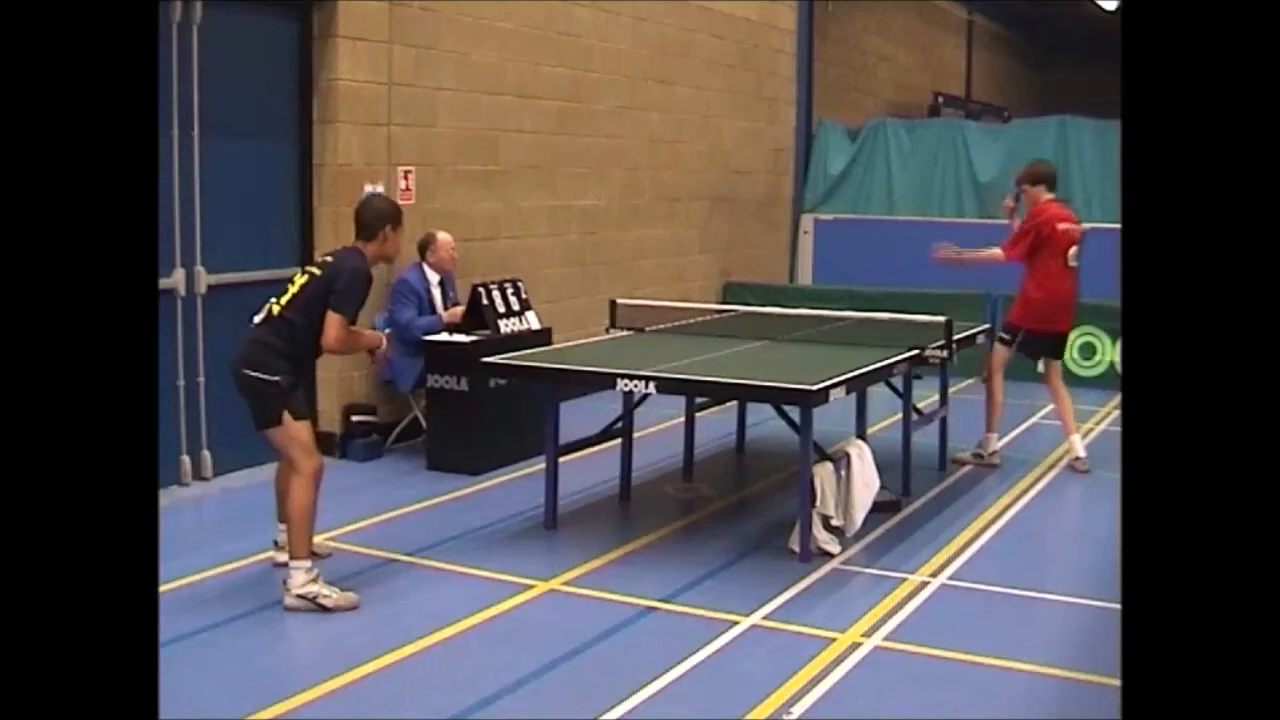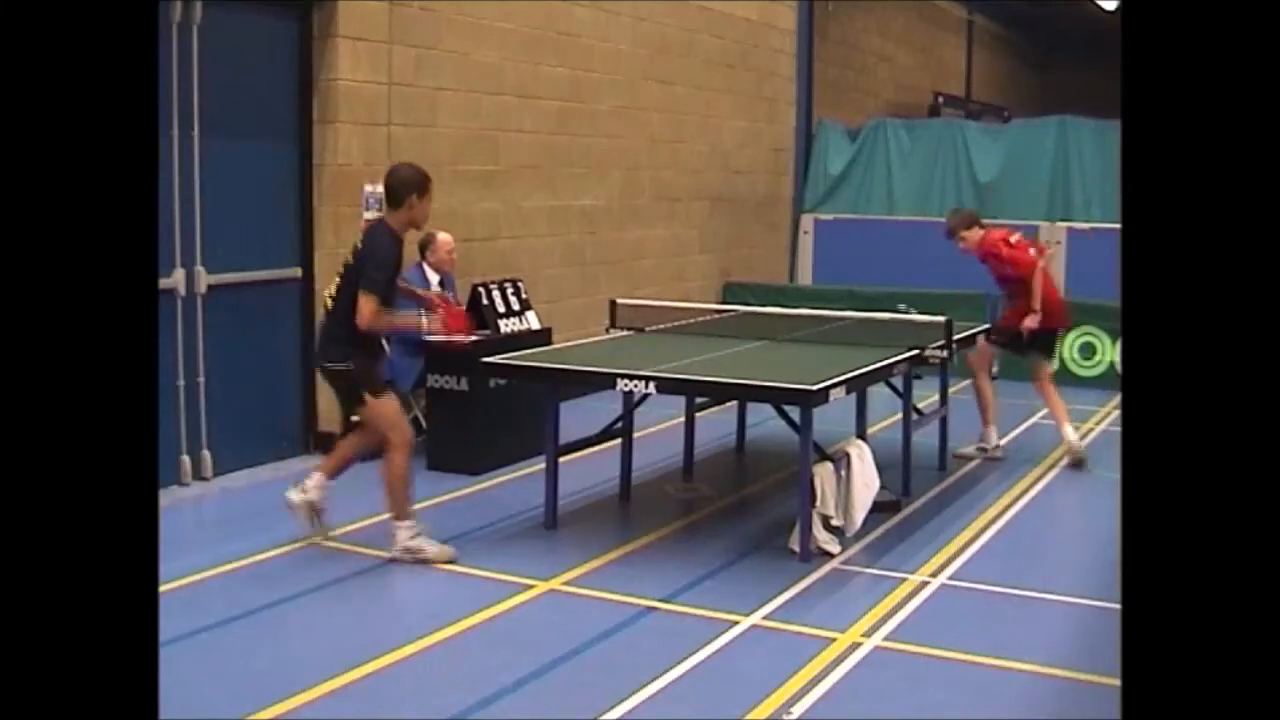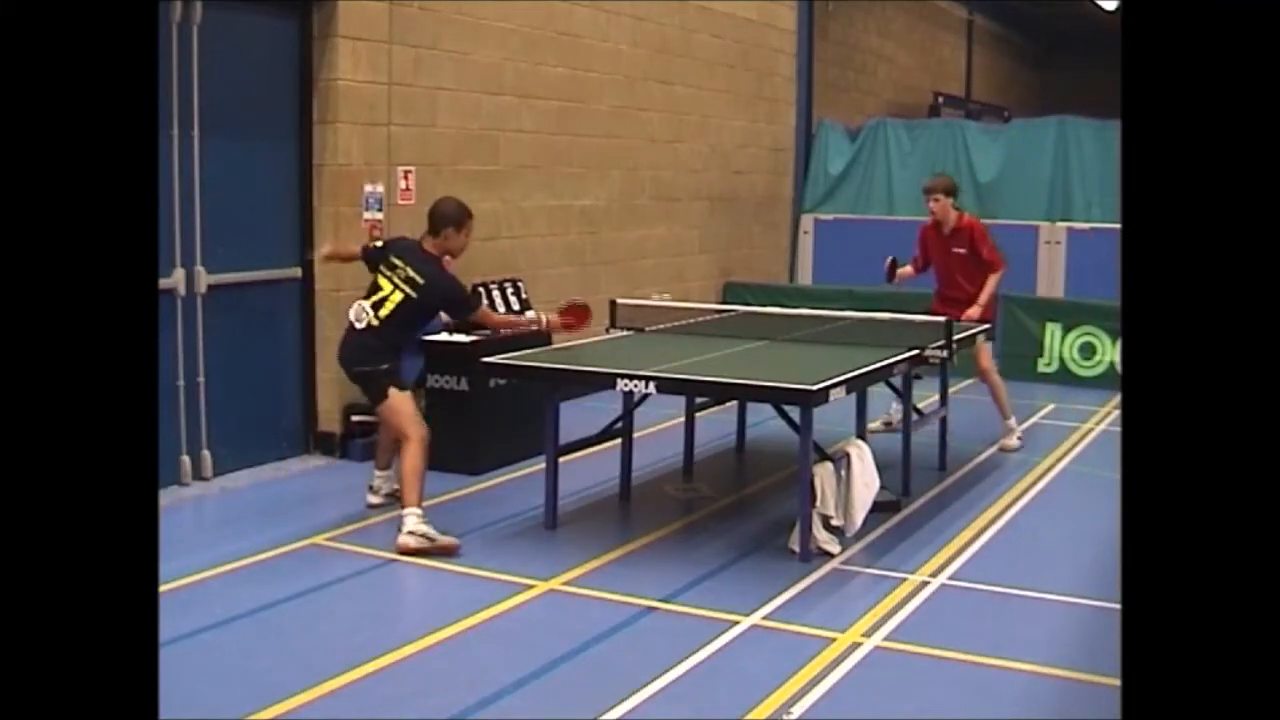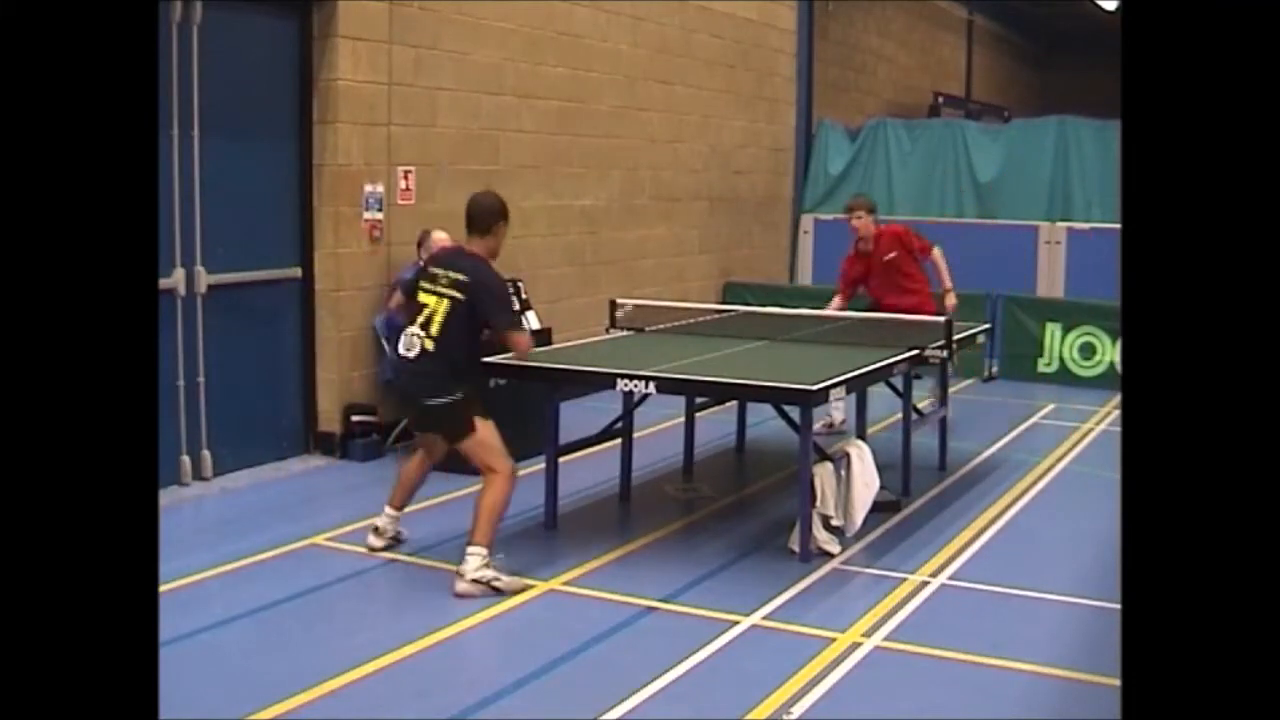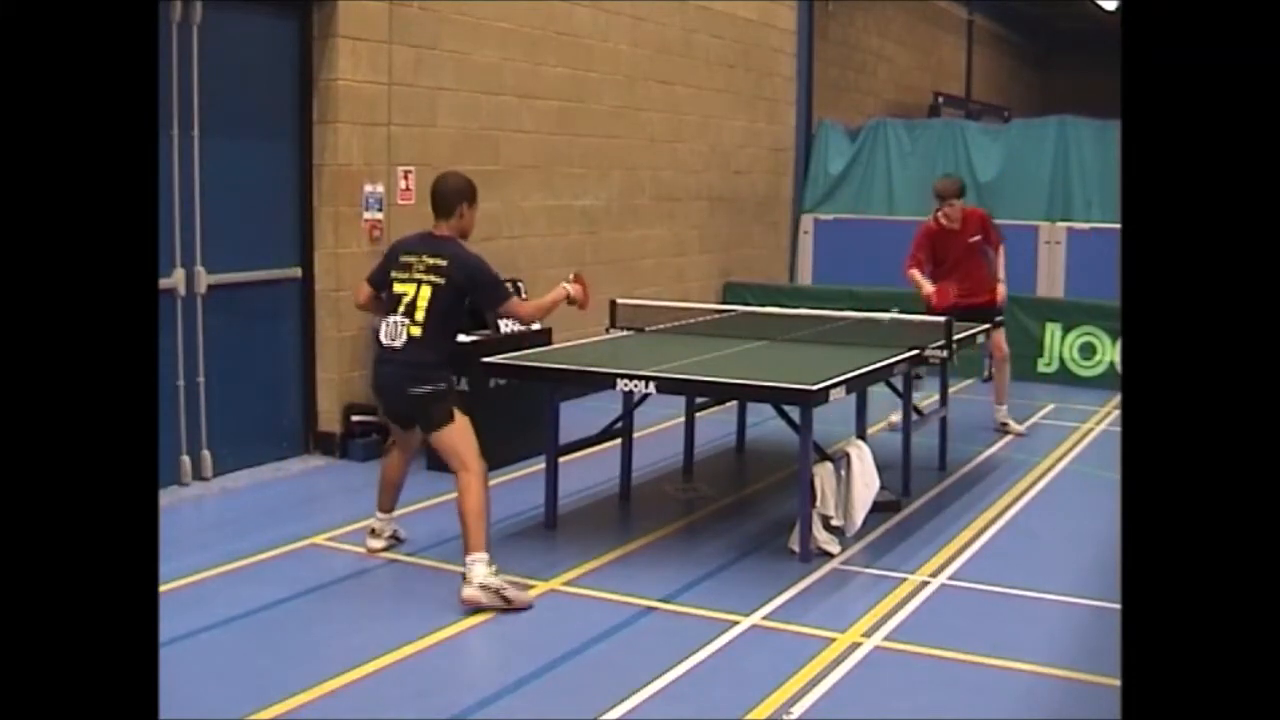
dt=0.7s
person 1, frame 1
left shoulder: (339, 260)
right shoulder: (356, 272)
right elbow: (332, 341)
left wrist: (361, 338)
right wrist: (371, 341)
left hip: (262, 362)
right hip: (270, 370)
left knee: (292, 455)
right knee: (307, 466)
left ankle: (287, 541)
right ankle: (301, 581)
person 1, frame 2
left shoulder: (380, 232)
right shoulder: (384, 246)
right elbow: (367, 318)
right wrist: (416, 323)
left hip: (343, 351)
right hip: (347, 356)
left knee: (374, 431)
right knee: (400, 438)
left ankle: (310, 490)
right ankle: (405, 536)
person 1, frame 3
left shoulder: (398, 246)
right shoulder: (443, 284)
left elbow: (350, 254)
right elbow: (493, 321)
left wrist: (329, 253)
right wrist: (542, 322)
left hip: (357, 347)
right hip: (370, 359)
left knee: (396, 414)
right knee: (415, 435)
left ankle: (381, 484)
right ankle: (414, 527)
person 1, frame 4
left shoulder: (435, 261)
right shoulder: (487, 280)
left elbow: (399, 305)
right elbow: (521, 348)
right wrist: (520, 336)
left hip: (408, 377)
right hip: (444, 389)
left knee: (430, 450)
right knee: (500, 471)
left ankle: (384, 528)
right ankle: (474, 568)
person 1, frame 5
left shoulder: (400, 250)
right shoulder: (465, 264)
left elbow: (363, 301)
right elbow: (522, 313)
right wrist: (564, 292)
left hip: (386, 373)
right hip: (424, 381)
left knee: (402, 448)
right knee: (472, 470)
left ankle: (380, 530)
right ankle: (479, 577)
person 2, frame 1
left shoulder: (1043, 215)
right shoulder: (1069, 219)
left elbow: (1007, 254)
left wrist: (960, 256)
right wrist: (1015, 220)
left hip: (1035, 308)
right hip: (1062, 311)
left knee: (995, 365)
right knee: (1054, 377)
left ankle: (989, 448)
right ankle: (1077, 451)
person 2, frame 2
left shoulder: (992, 246)
right shoulder: (1005, 235)
left elbow: (1034, 268)
right elbow: (1040, 259)
left wrist: (1034, 312)
left hip: (1033, 312)
right hip: (1053, 311)
left knee: (977, 361)
right knee: (1043, 380)
left ankle: (990, 441)
right ankle: (1071, 440)
person 2, frame 3
left shoulder: (973, 228)
right shoulder: (927, 231)
left elbow: (997, 268)
right elbow: (918, 266)
left wrist: (980, 305)
right wrist: (898, 273)
left hip: (974, 309)
right hip: (941, 307)
left knee: (986, 368)
left ankle: (1011, 428)
right ankle: (896, 415)
person 2, frame 4
left shoulder: (896, 234)
right shoulder: (853, 259)
left elbow: (933, 251)
right elbow: (842, 298)
left wrist: (948, 290)
left hip: (922, 309)
right hip: (886, 313)
right ankle: (836, 417)
person 2, frame 5
left shoulder: (980, 218)
right shoulder: (928, 231)
left elbow: (997, 247)
right elbow: (912, 268)
left wrist: (1000, 281)
right wrist: (925, 284)
left hip: (984, 298)
left knee: (1001, 354)
left ankle: (1001, 416)
